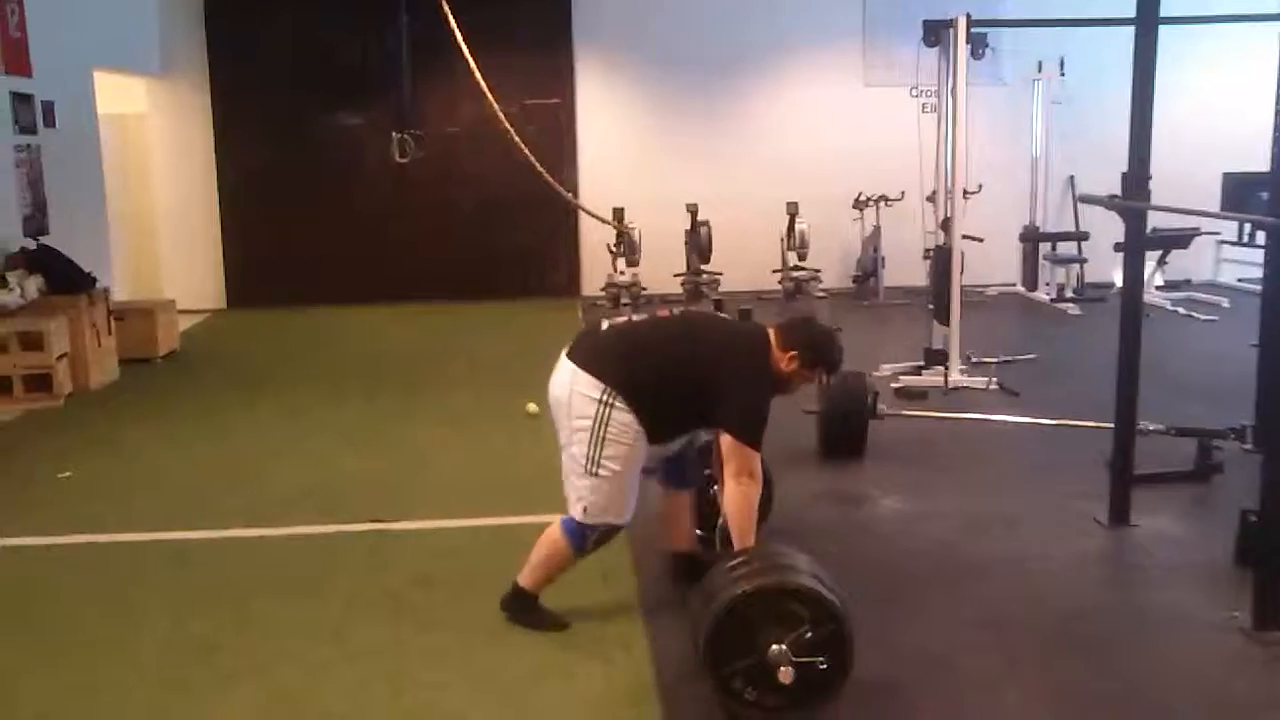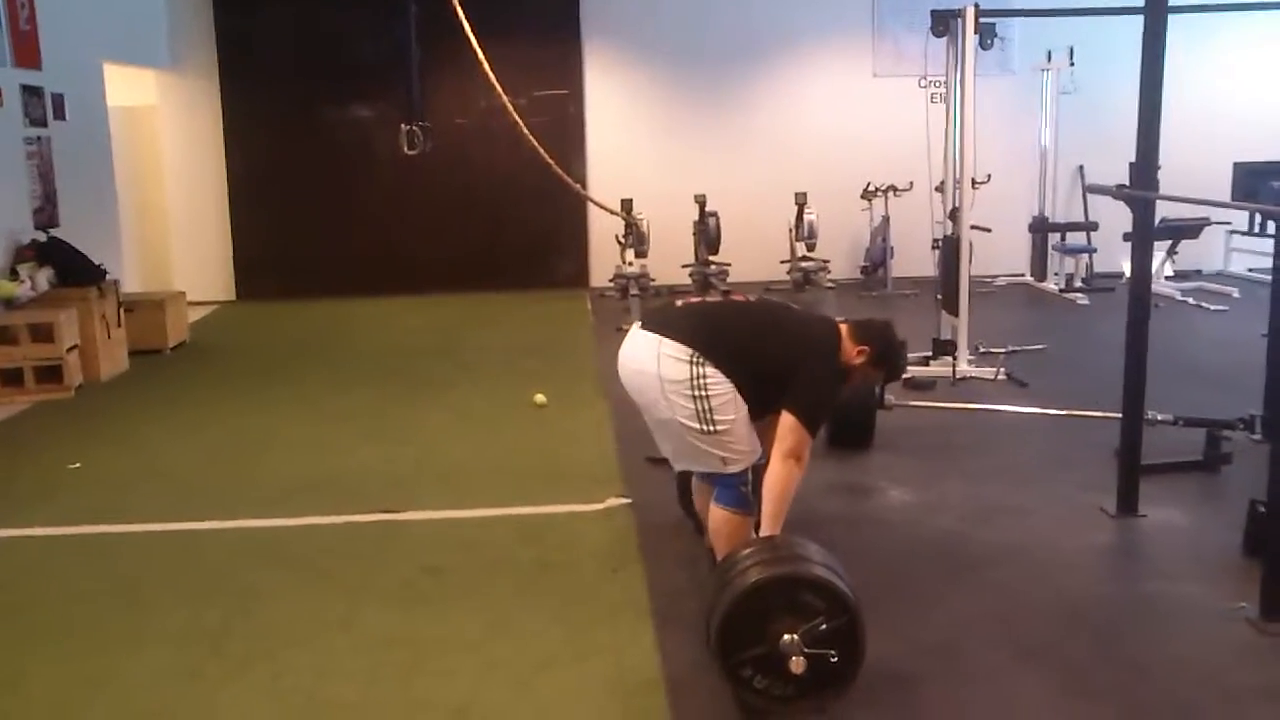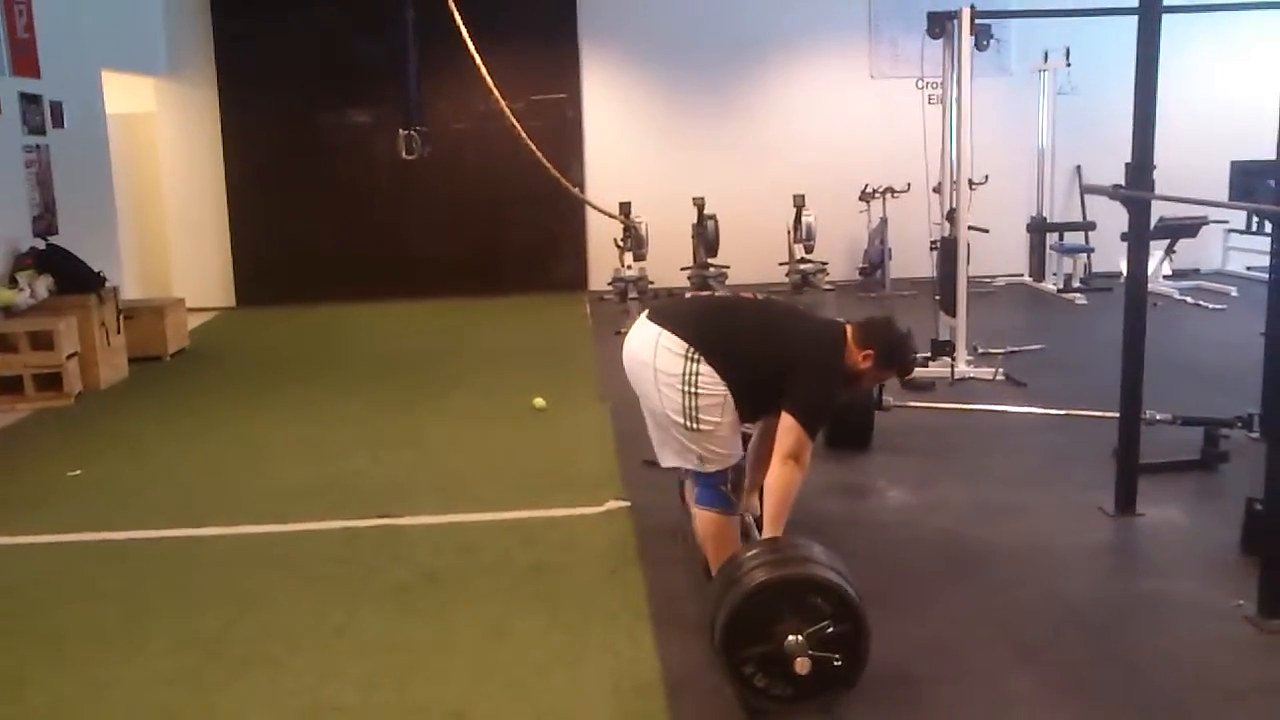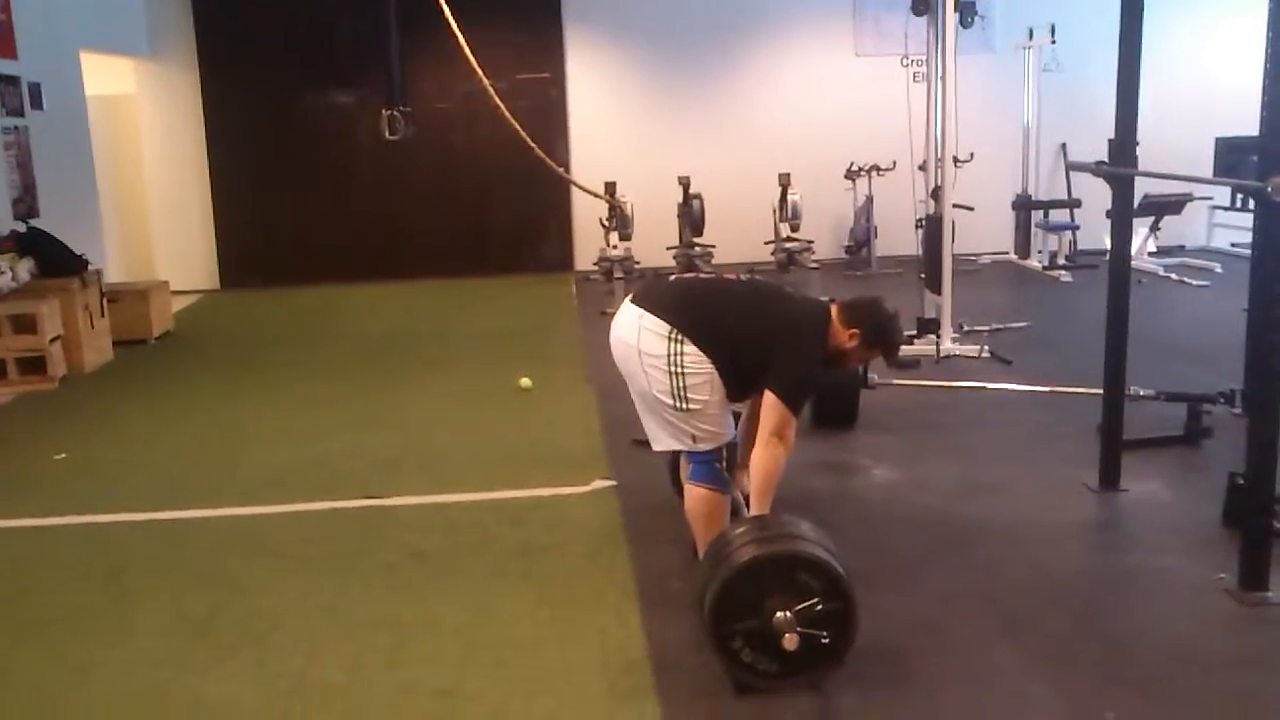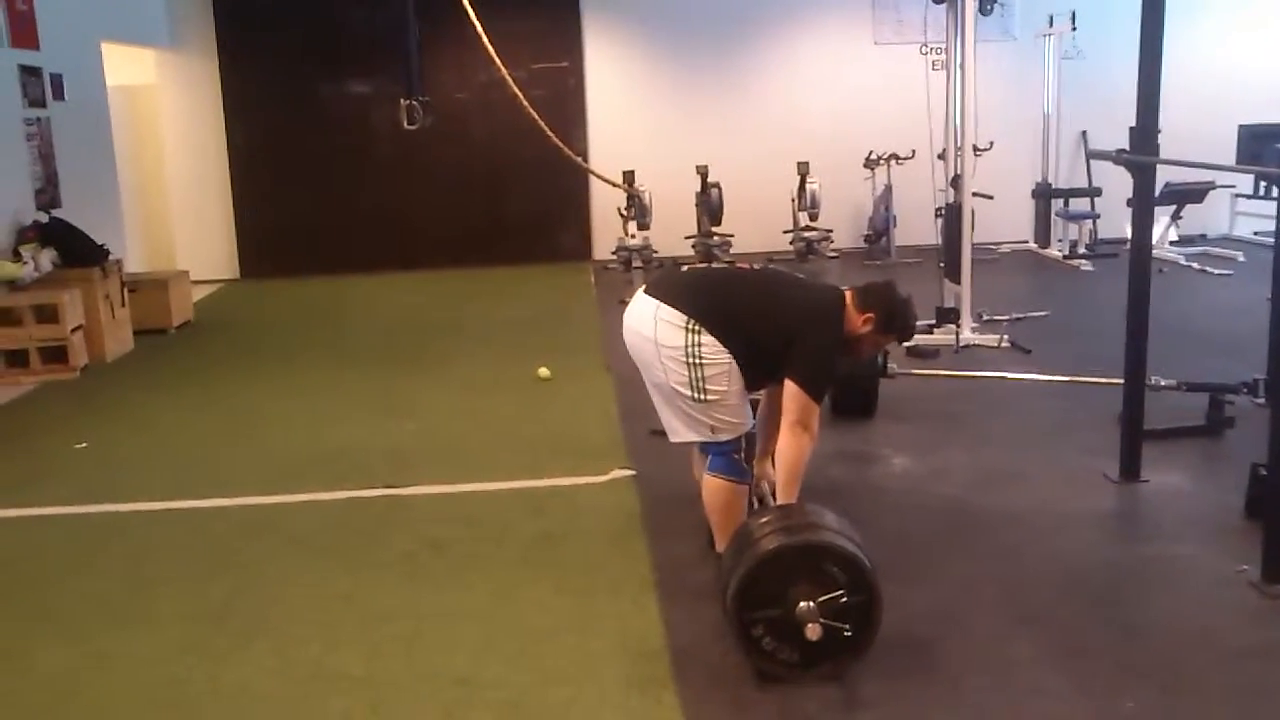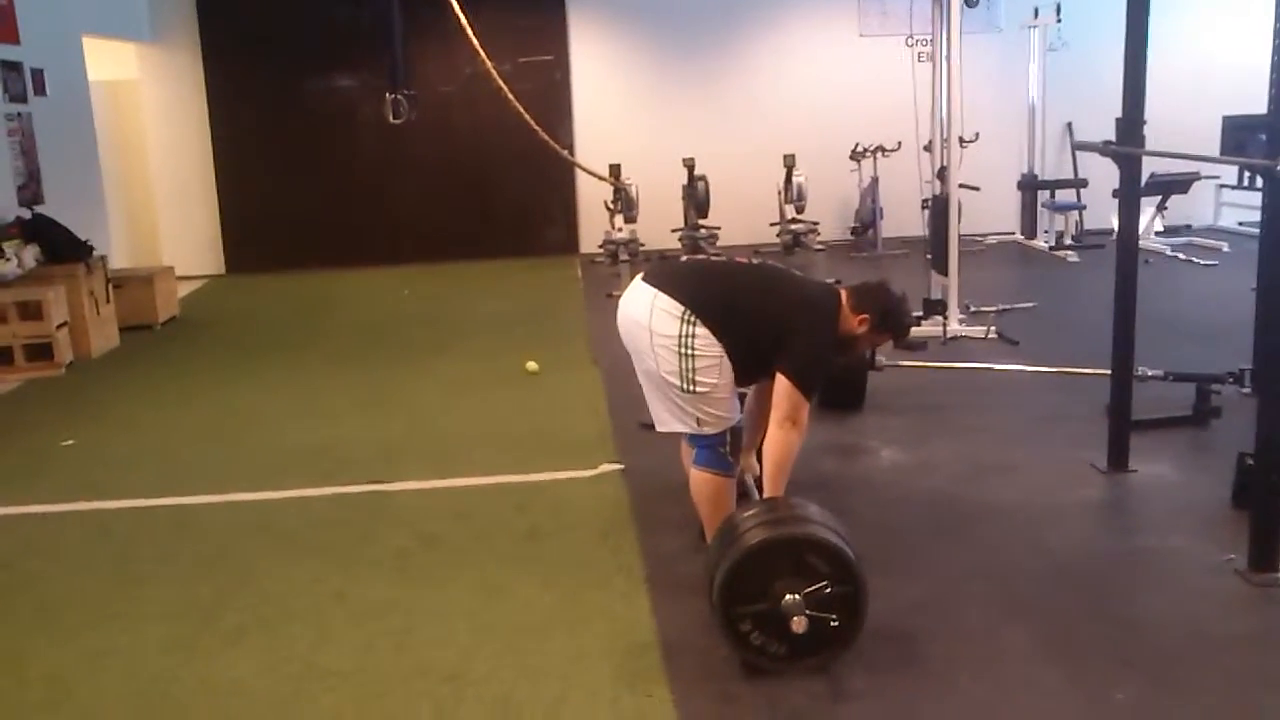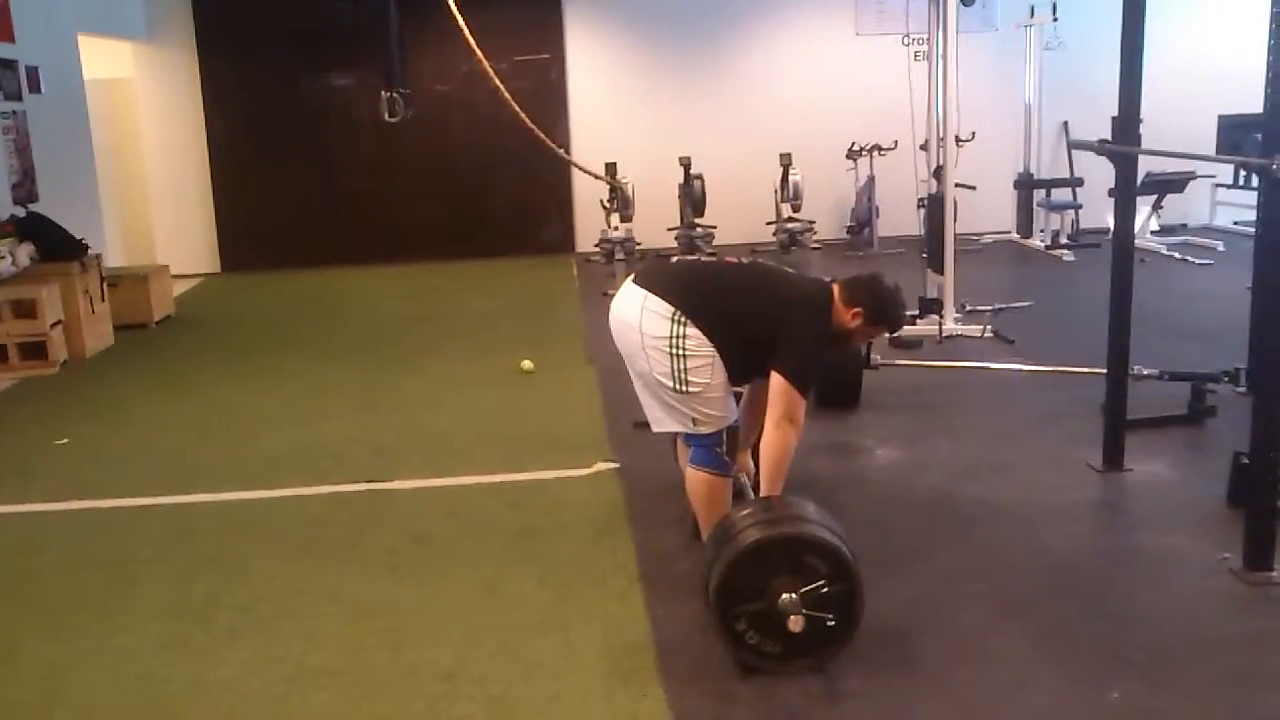
dt=0.7s
person 1, frame 1
left shoulder: (746, 345)
right shoulder: (749, 373)
right elbow: (742, 475)
left hip: (592, 368)
right hip: (596, 389)
left knee: (678, 457)
right knee: (601, 516)
left ankle: (686, 560)
right ankle: (521, 597)
person 1, frame 2
left shoulder: (808, 336)
right shoulder: (823, 362)
left elbow: (767, 411)
right elbow: (789, 457)
right hip: (675, 357)
left knee: (710, 459)
right knee: (734, 471)
left ankle: (722, 560)
person 1, frame 3
left shoulder: (816, 341)
right shoulder: (823, 363)
left elbow: (773, 424)
right elbow: (789, 458)
left wrist: (749, 493)
right hip: (676, 349)
left knee: (708, 467)
right knee: (715, 476)
left ankle: (720, 567)
person 1, frame 4
left shoulder: (800, 321)
right shoulder: (805, 343)
left elbow: (759, 405)
right elbow: (774, 438)
left wrist: (741, 471)
right hip: (660, 333)
left knee: (698, 444)
right knee: (709, 454)
left ankle: (705, 539)
person 1, frame 5
left shoulder: (814, 308)
right shoulder: (822, 329)
left elbow: (776, 390)
right elbow: (798, 427)
left wrist: (762, 460)
right hip: (676, 324)
left knee: (710, 431)
right knee: (728, 444)
left ankle: (722, 531)
person 1, frame 6
left shoulder: (810, 305)
right shoulder: (817, 327)
left elbow: (767, 385)
right elbow: (787, 422)
left wrist: (747, 454)
right hip: (670, 314)
left knee: (700, 426)
right knee: (715, 438)
left ankle: (711, 521)
person 1, frame 7
left shoulder: (801, 301)
right shoulder: (810, 321)
left elbow: (762, 381)
right elbow: (784, 421)
left wrist: (742, 453)
right hip: (662, 315)
left knee: (695, 424)
right knee: (711, 436)
left ankle: (706, 520)
